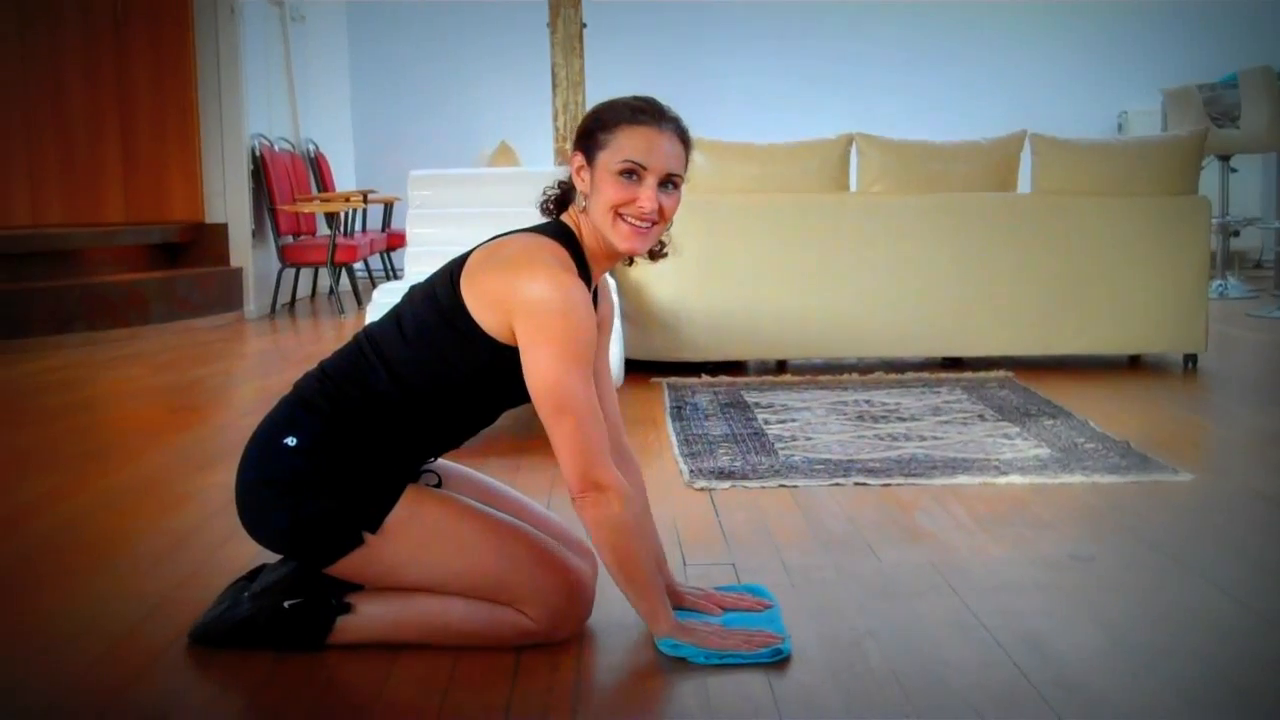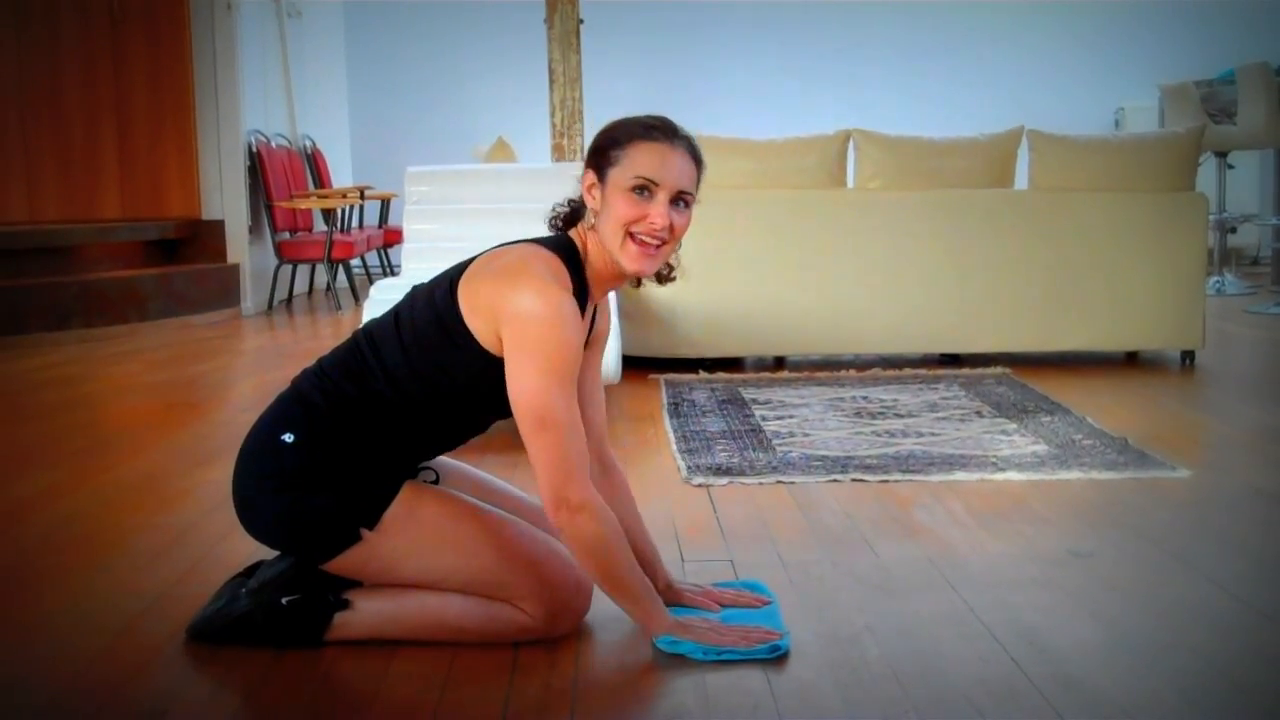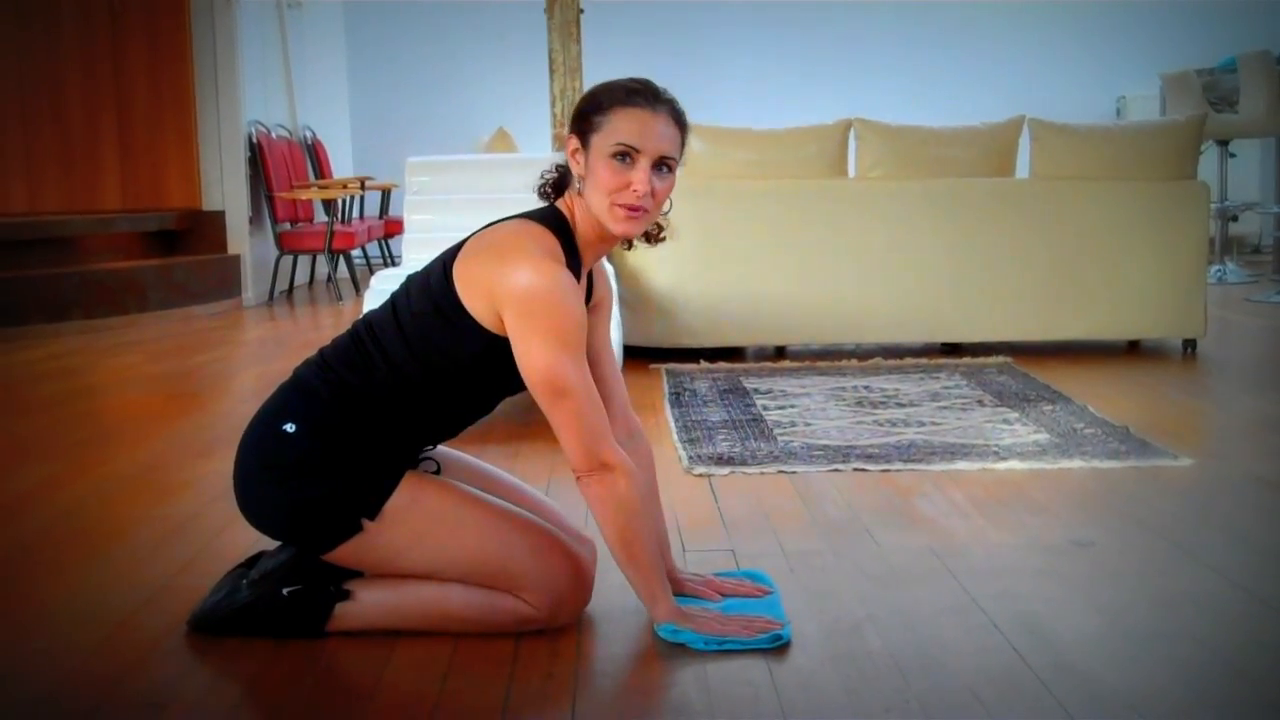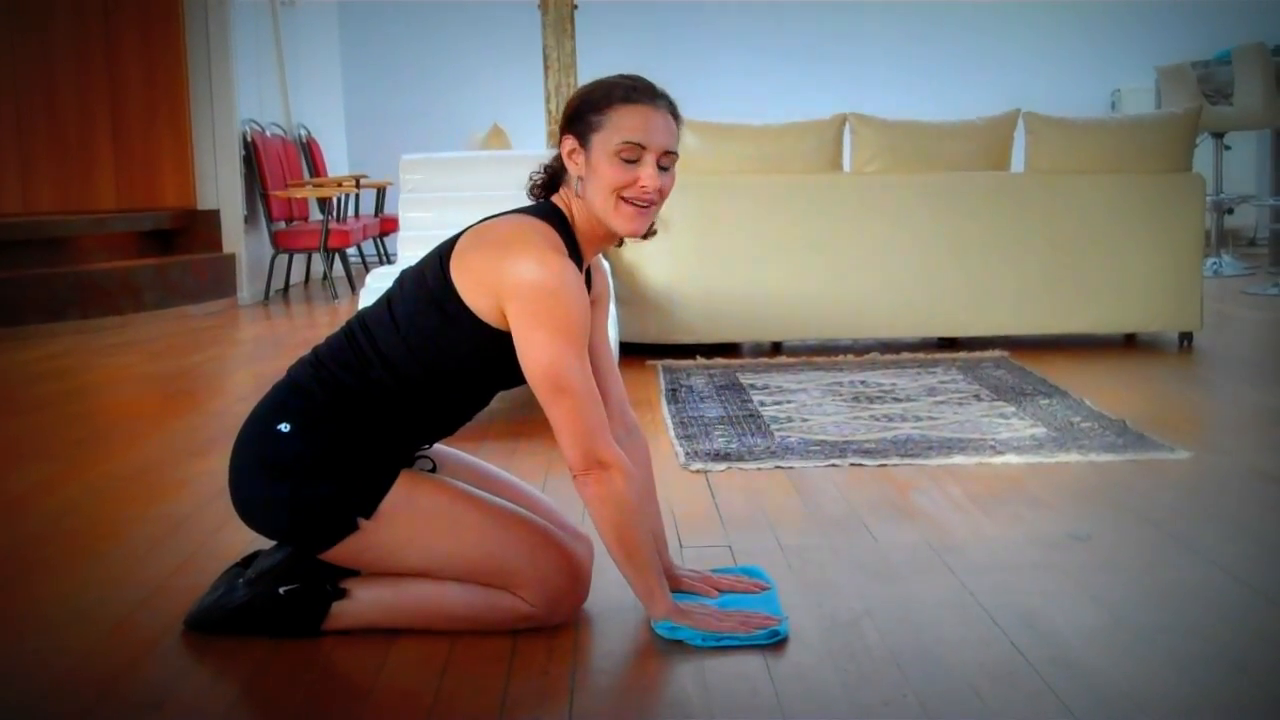
dt=1s
person 1, frame 1
left shoulder: (587, 285)
right shoulder: (547, 278)
left elbow: (613, 453)
right elbow: (594, 484)
left wrist: (665, 584)
right wrist: (664, 620)
left hip: (380, 464)
right hip: (309, 475)
left knee: (572, 564)
right knee: (561, 599)
left ankle: (338, 572)
right ankle: (308, 611)
person 1, frame 2
left shoulder: (590, 300)
right shoulder: (540, 291)
left elbow: (596, 462)
right elbow: (570, 502)
left wrist: (662, 582)
right wrist: (659, 620)
left hip: (377, 461)
right hip: (305, 471)
left knee: (565, 560)
right knee: (559, 596)
left ankle: (334, 569)
right ankle: (306, 607)
person 1, frame 3
left shoulder: (588, 274)
right shoulder: (535, 267)
left elbow: (624, 434)
right elbow: (600, 465)
left wrist: (668, 572)
right wrist: (664, 606)
left hip: (380, 450)
right hip: (307, 462)
left knee: (566, 553)
right knee: (561, 585)
left ankle: (336, 560)
right ankle: (306, 598)
person 1, frame 4
left shoulder: (583, 267)
right shoulder: (538, 261)
left elbow: (619, 430)
right elbow: (597, 462)
left wrist: (664, 567)
right wrist: (661, 603)
left hip: (375, 449)
right hip: (303, 461)
left knee: (567, 551)
right knee: (557, 584)
left ankle: (335, 558)
right ankle: (302, 597)
